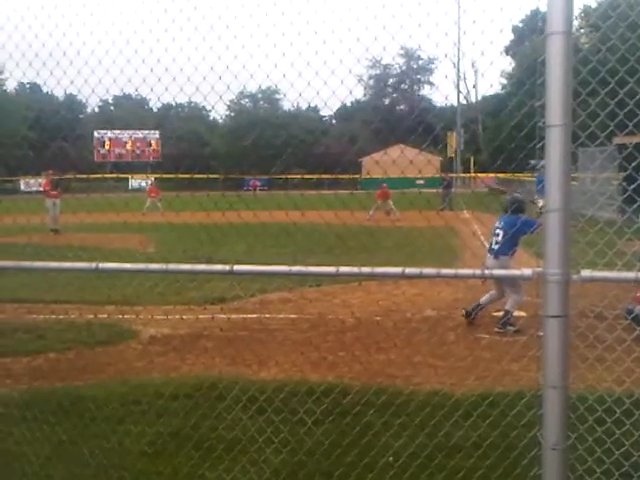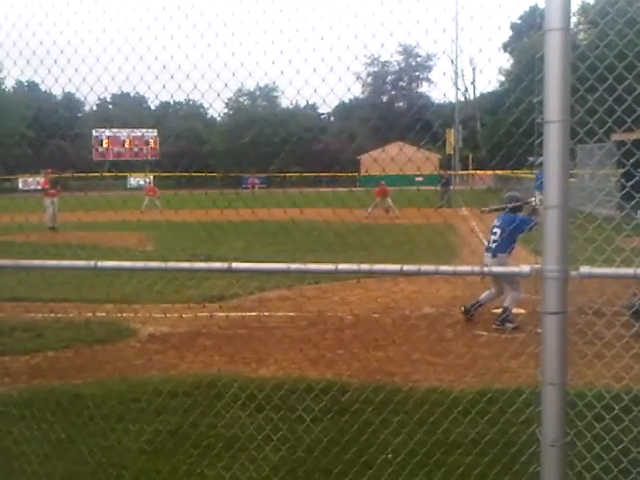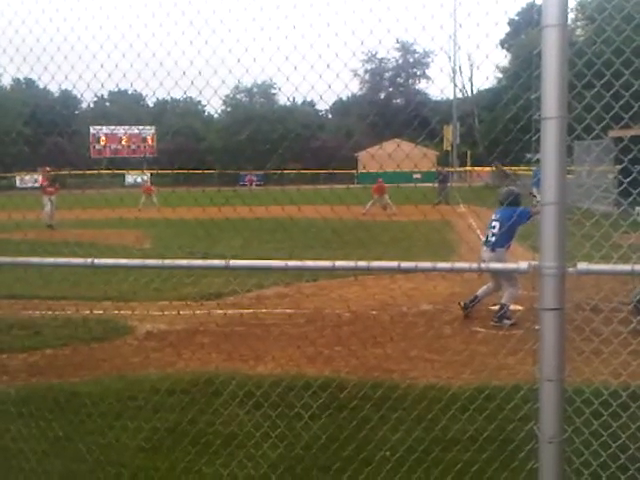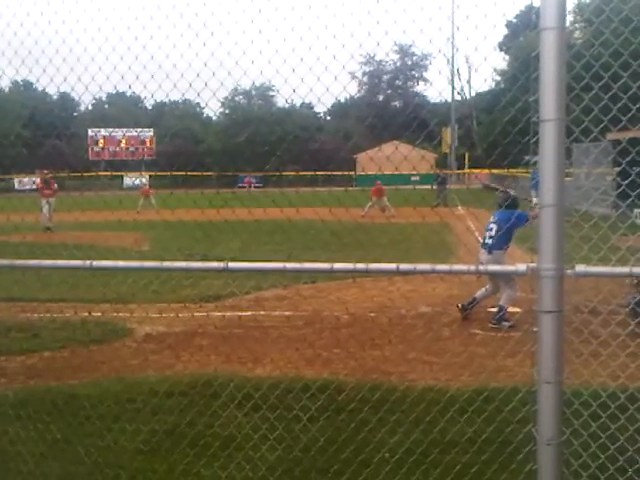
dt=0.3s
person 1, frame 1
left shoulder: (503, 219)
right shoulder: (517, 221)
left elbow: (526, 223)
right elbow: (539, 224)
left hip: (491, 259)
right hip: (501, 261)
left knee: (499, 291)
right knee: (516, 292)
left ankle: (471, 312)
right ankle: (503, 323)
person 1, frame 2
left shoulder: (501, 217)
right shoulder: (514, 219)
left elbow: (522, 220)
right elbow: (535, 222)
left wrist: (532, 209)
right wrist: (536, 210)
left hip: (489, 258)
right hip: (498, 259)
left knee: (498, 289)
right knee: (514, 289)
left ankle: (470, 309)
right ankle: (502, 320)
person 1, frame 3
left shoulder: (499, 212)
right shoulder: (514, 212)
left elbow: (523, 216)
right elbow: (535, 211)
left hip: (486, 252)
right hip: (497, 254)
left knee: (496, 283)
right knee: (512, 285)
left ankle: (468, 304)
right ankle: (499, 317)
person 1, frame 4
left shoulder: (497, 214)
right shoulder: (512, 215)
right elbow: (533, 215)
left hip: (484, 254)
right hip: (494, 256)
left knee: (495, 285)
right knee: (510, 286)
left ankle: (466, 306)
right ankle: (498, 319)
